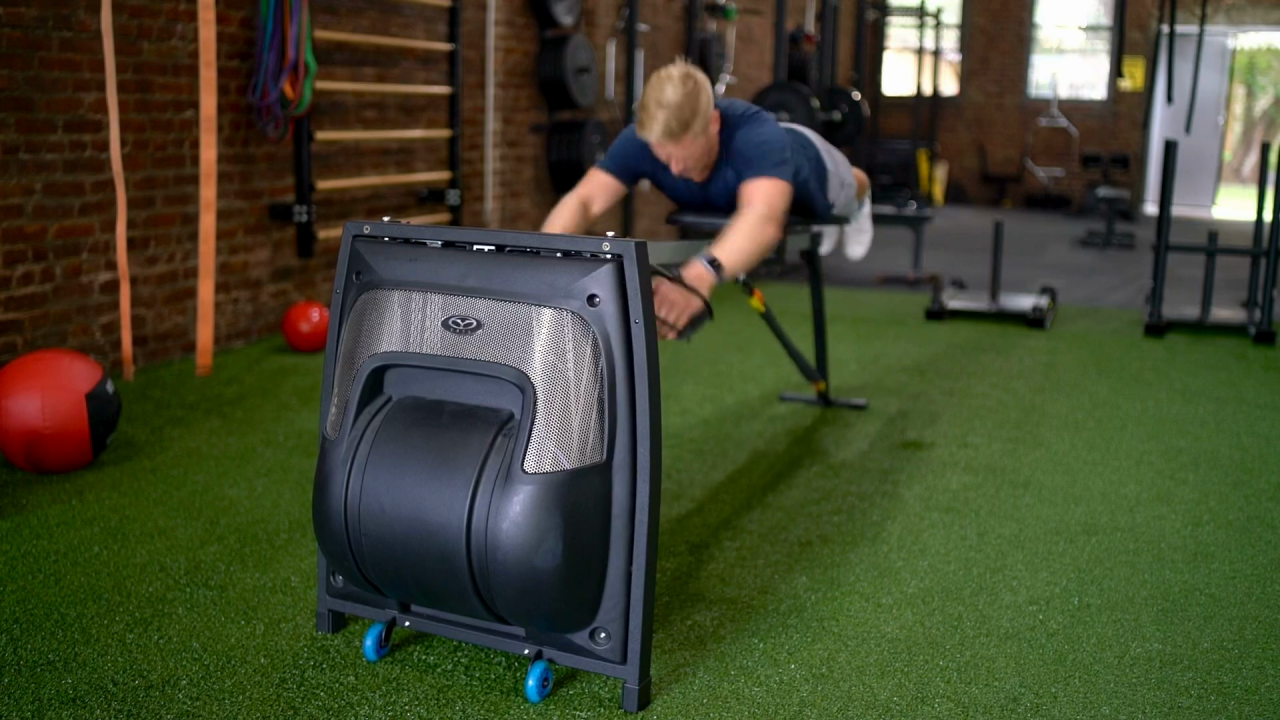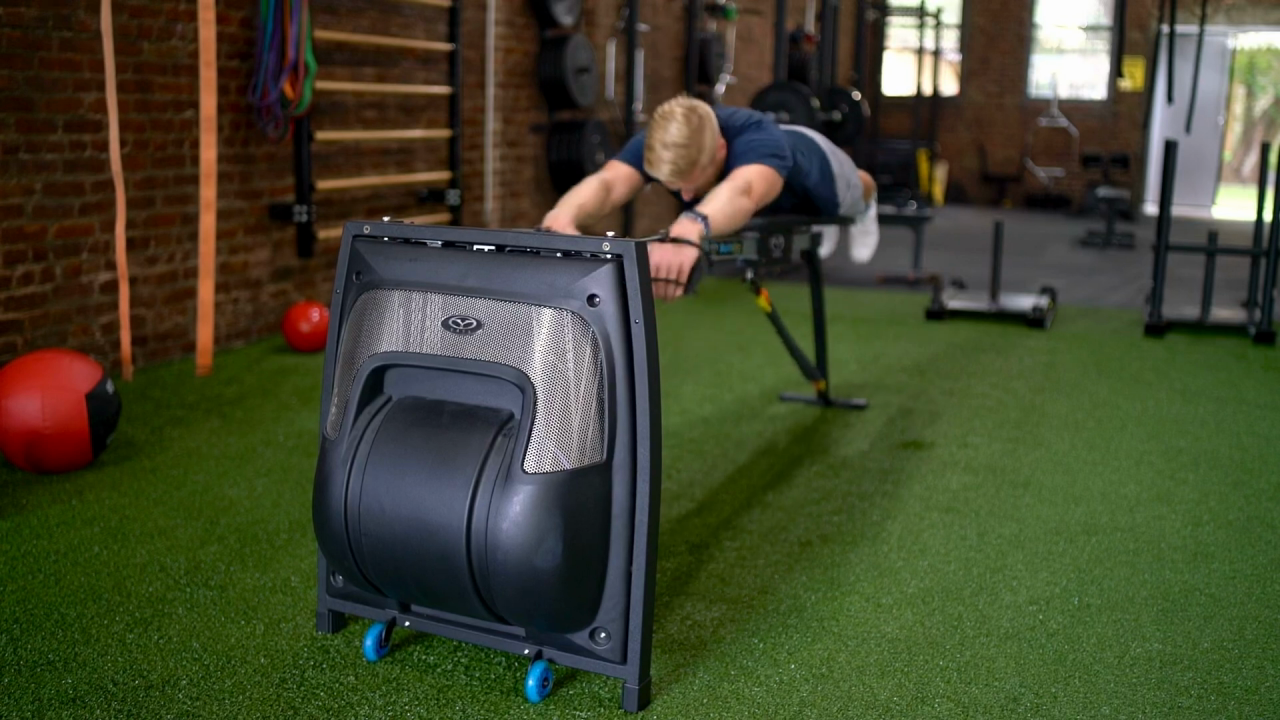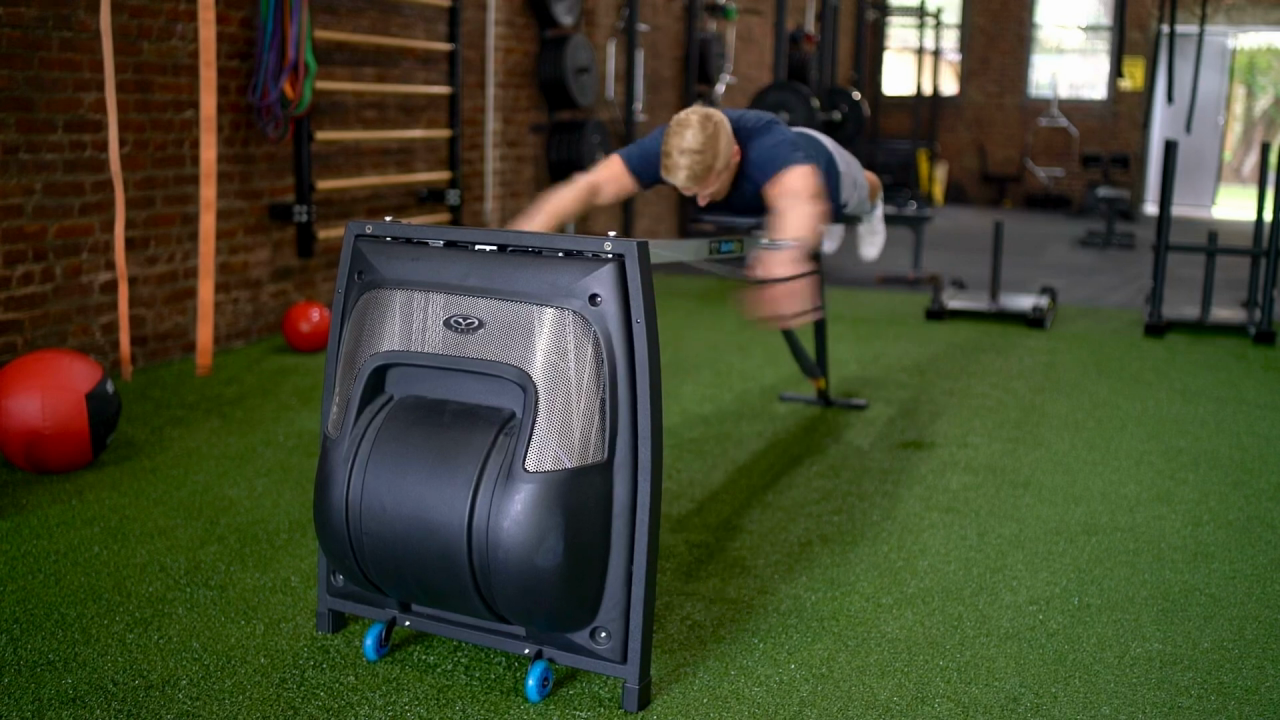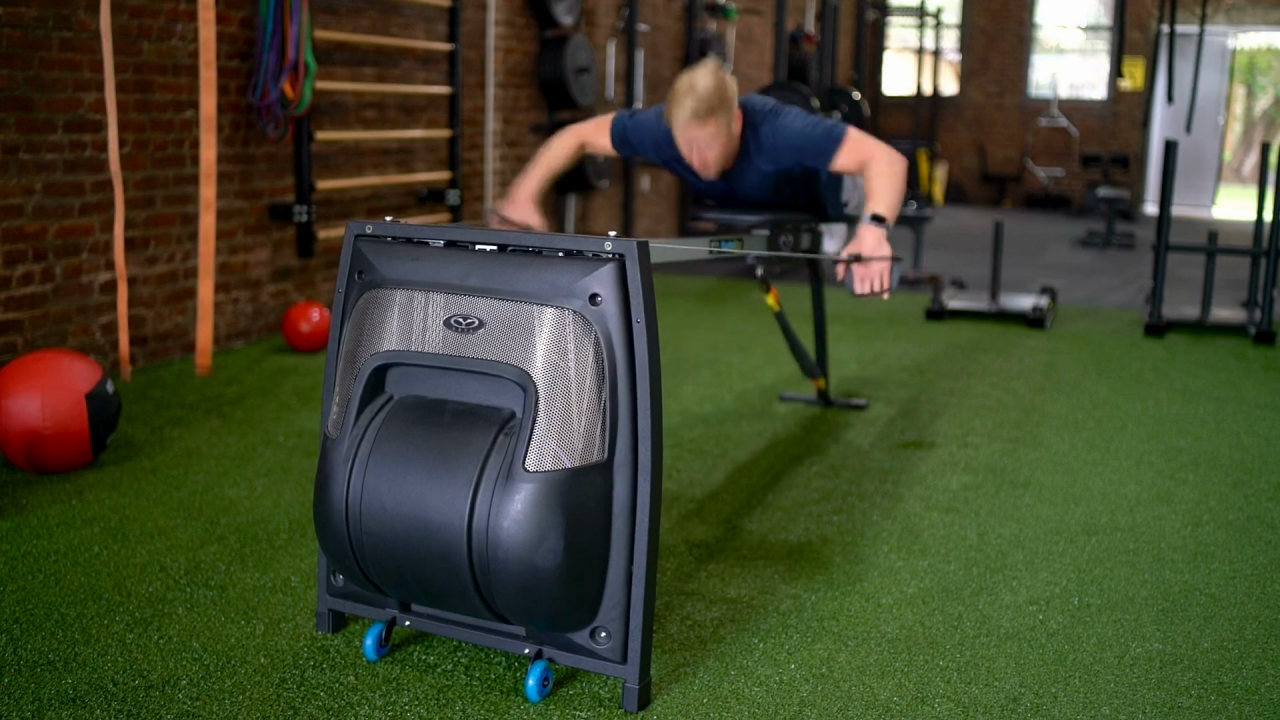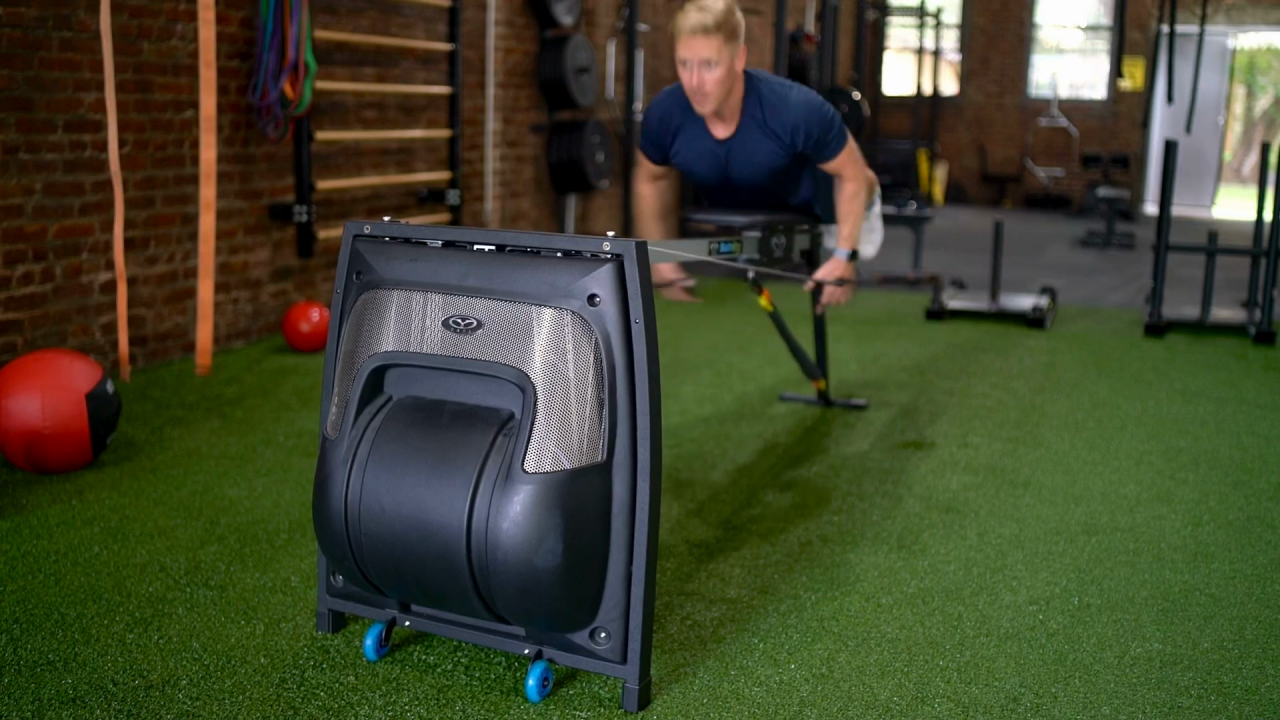
dt=0.2s
person 1, frame 1
left shoulder: (759, 139)
right shoulder: (643, 140)
left elbow: (764, 221)
right elbow: (583, 200)
left wrist: (701, 275)
left hip: (800, 165)
left ankle: (858, 197)
person 1, frame 2
left shoulder: (758, 144)
right shoulder: (656, 143)
left elbow: (742, 193)
right elbow: (605, 184)
left wrist: (688, 230)
right wrist: (558, 222)
left hip: (809, 168)
left knee: (852, 196)
left ankle: (865, 200)
person 1, frame 3
left shoulder: (772, 147)
right shoulder: (674, 147)
left elbow: (801, 198)
right elbow: (594, 185)
left wrist: (783, 255)
right wrist: (532, 229)
left hip: (811, 171)
left ankle: (871, 206)
person 1, frame 4
left shoulder: (783, 131)
right shoulder: (664, 129)
left elbow: (888, 160)
right elbow: (578, 136)
left wrist: (874, 227)
right wrist: (524, 195)
left hip: (811, 188)
person 1, frame 5
left shoulder: (796, 109)
right shoulder: (664, 113)
left elbow: (849, 171)
right elbow: (650, 176)
left wrist: (843, 255)
left hip: (805, 195)
left ankle: (867, 196)
